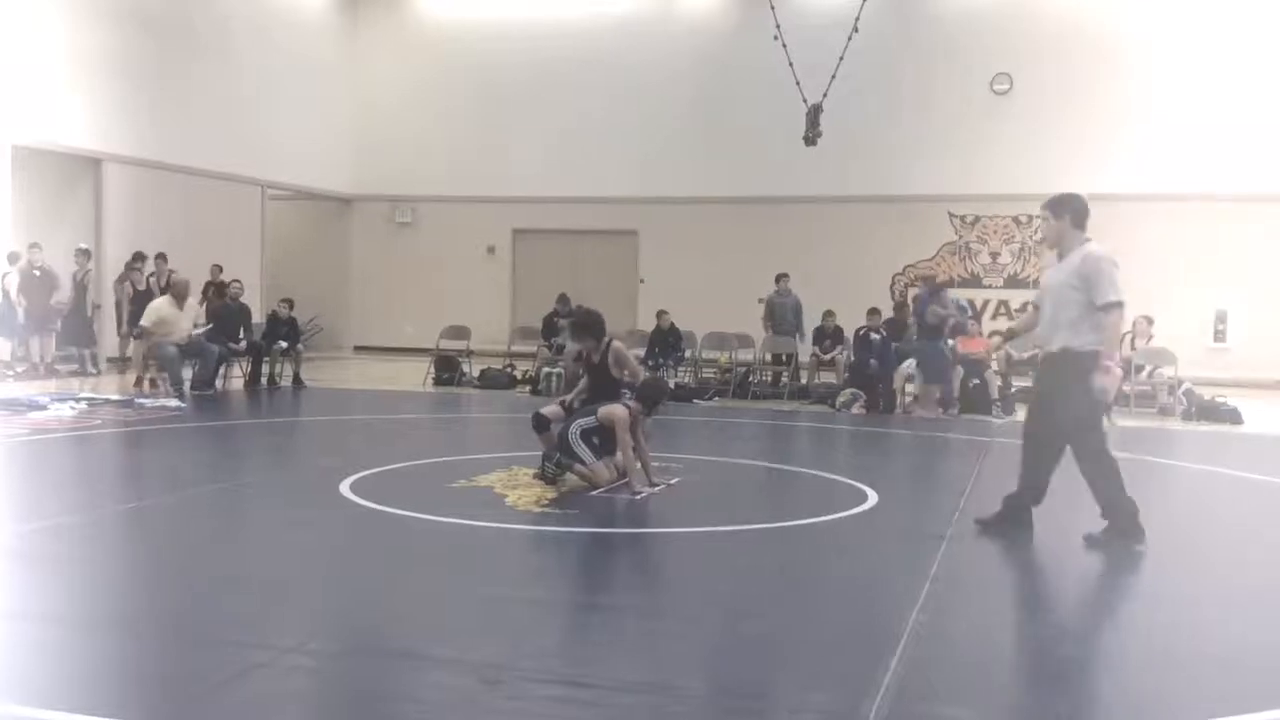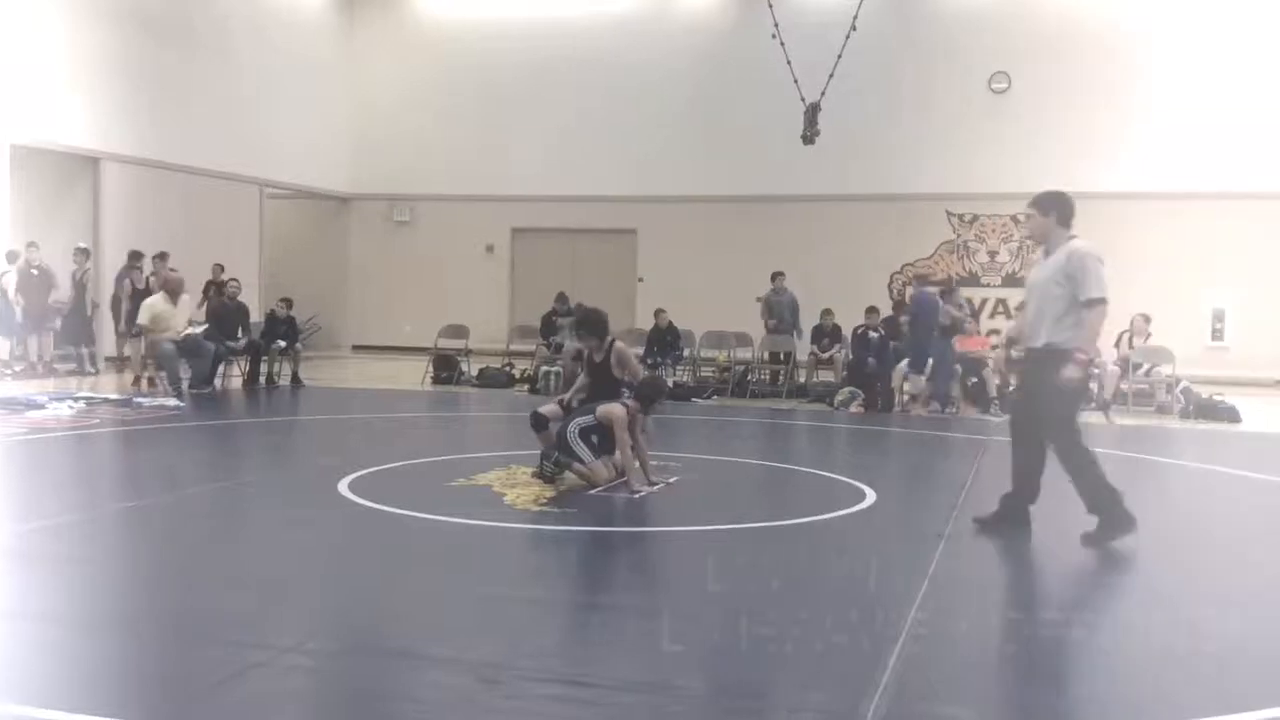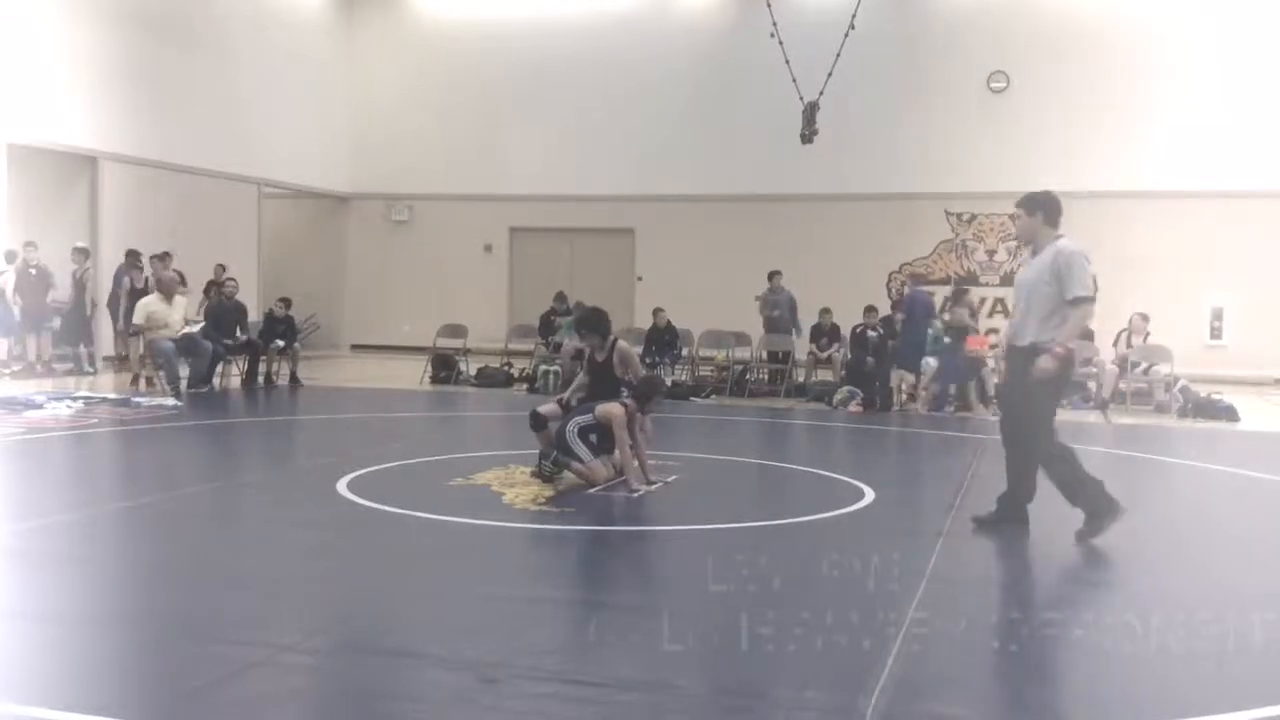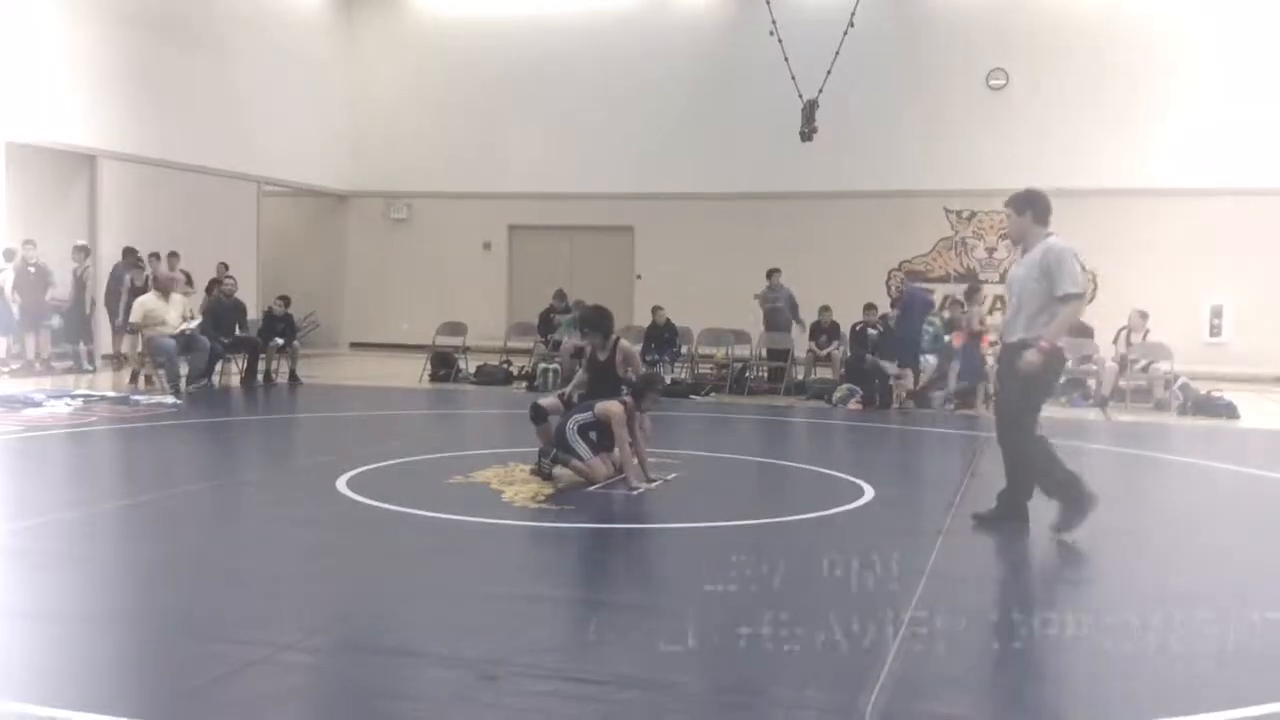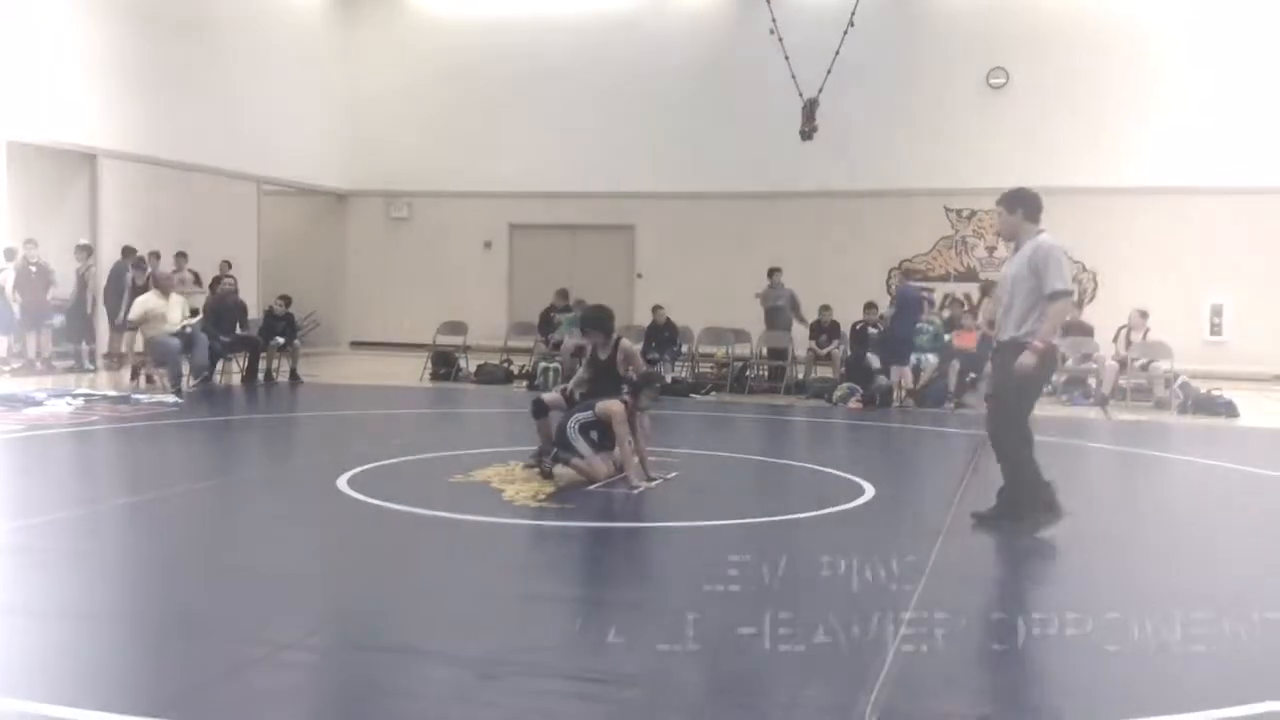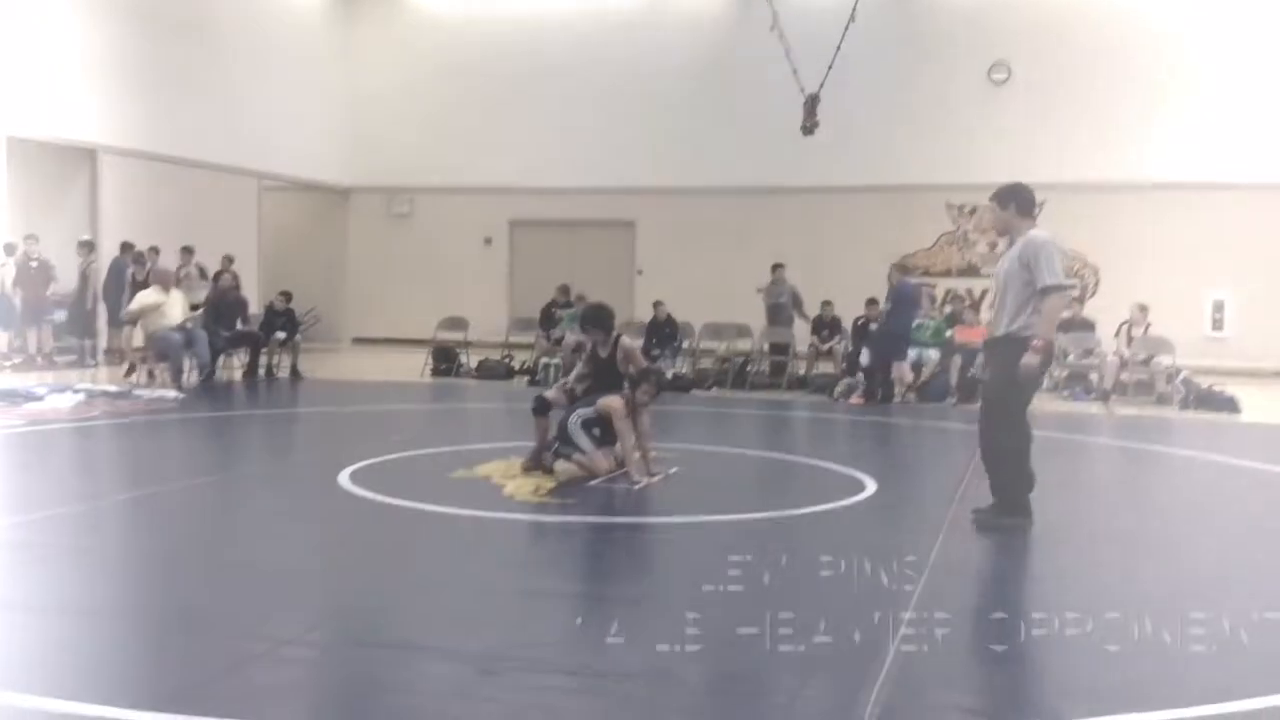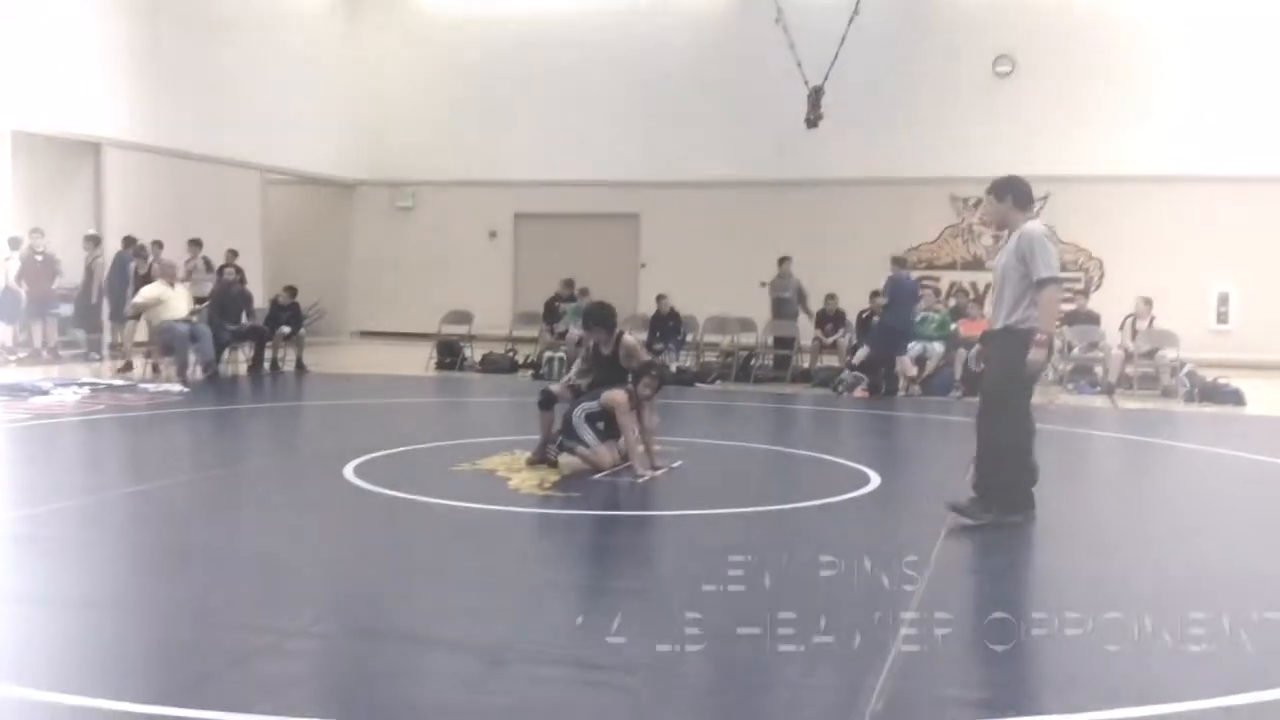
dt=0.1s
person 1, frame 1
left shoulder: (1093, 259)
right shoulder: (1058, 262)
left elbow: (1113, 312)
left wrist: (1107, 366)
right wrist: (1009, 333)
left hip: (1079, 365)
right hip: (1054, 364)
left knee: (1088, 445)
right knee: (1037, 440)
left ankle: (1124, 524)
right ankle: (1017, 513)
person 1, frame 2
left shoulder: (1079, 255)
right shoulder: (1045, 259)
left elbow: (1096, 309)
left wrist: (1079, 360)
right wrist: (1013, 339)
left hip: (1060, 361)
right hip: (1036, 358)
left knee: (1064, 440)
right knee: (1025, 437)
left ankle: (1113, 515)
right ankle: (1015, 511)
person 1, frame 3
left shoulder: (1066, 253)
right shoulder: (1032, 258)
left elbow: (1082, 307)
left wrist: (1056, 353)
right wrist: (1006, 350)
left hip: (1046, 359)
right hip: (1022, 357)
left knee: (1038, 438)
right knee: (1015, 434)
left ankle: (1098, 505)
right ankle: (1013, 509)
person 1, frame 4
left shoulder: (1055, 251)
right shoulder: (1025, 256)
left elbow: (1073, 303)
left wrist: (1042, 347)
right wrist: (1005, 348)
left hip: (1036, 356)
right hip: (1014, 353)
left knee: (1018, 431)
right knee: (1009, 431)
left ankle: (1073, 496)
right ankle: (1012, 506)
person 1, frame 5
left shoulder: (1046, 249)
right shoulder: (1019, 253)
left elbow: (1062, 301)
left wrist: (1037, 347)
right wrist: (1001, 351)
left hip: (1028, 354)
right hip: (1010, 352)
left knee: (1006, 428)
right knee: (1007, 429)
left ankle: (1041, 502)
right ankle: (1014, 503)
person 1, frame 6
left shoulder: (1038, 243)
right shoulder: (1014, 248)
left elbow: (1056, 296)
left wrist: (1038, 347)
right wrist: (991, 345)
left hip: (1024, 348)
right hip: (1006, 346)
left knee: (996, 423)
right knee: (1007, 425)
left ankle: (1013, 504)
right ankle: (1011, 501)
person 1, frame 7
left shoulder: (1034, 235)
right shoulder: (1014, 239)
left elbow: (1051, 289)
left wrist: (1040, 341)
right wrist: (988, 340)
left hip: (1021, 340)
right hip: (1007, 339)
left knee: (993, 418)
right knee: (1012, 420)
left ankle: (995, 499)
right ankle: (1017, 495)
